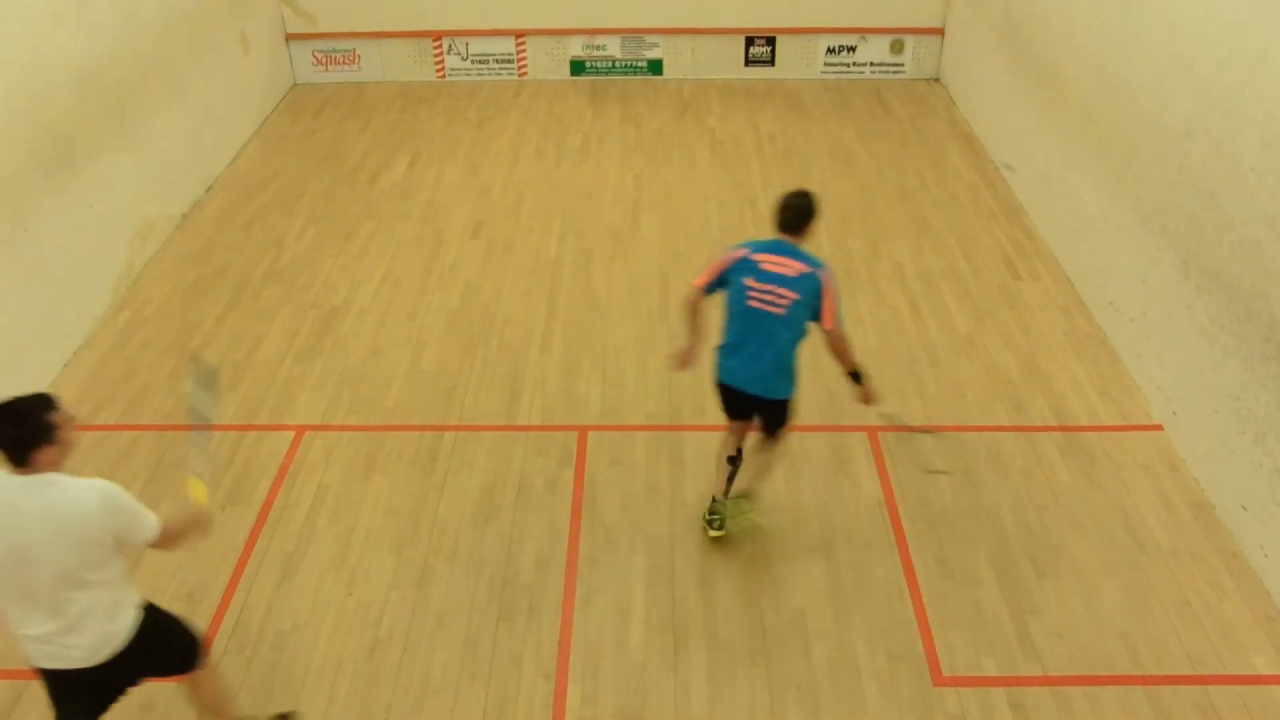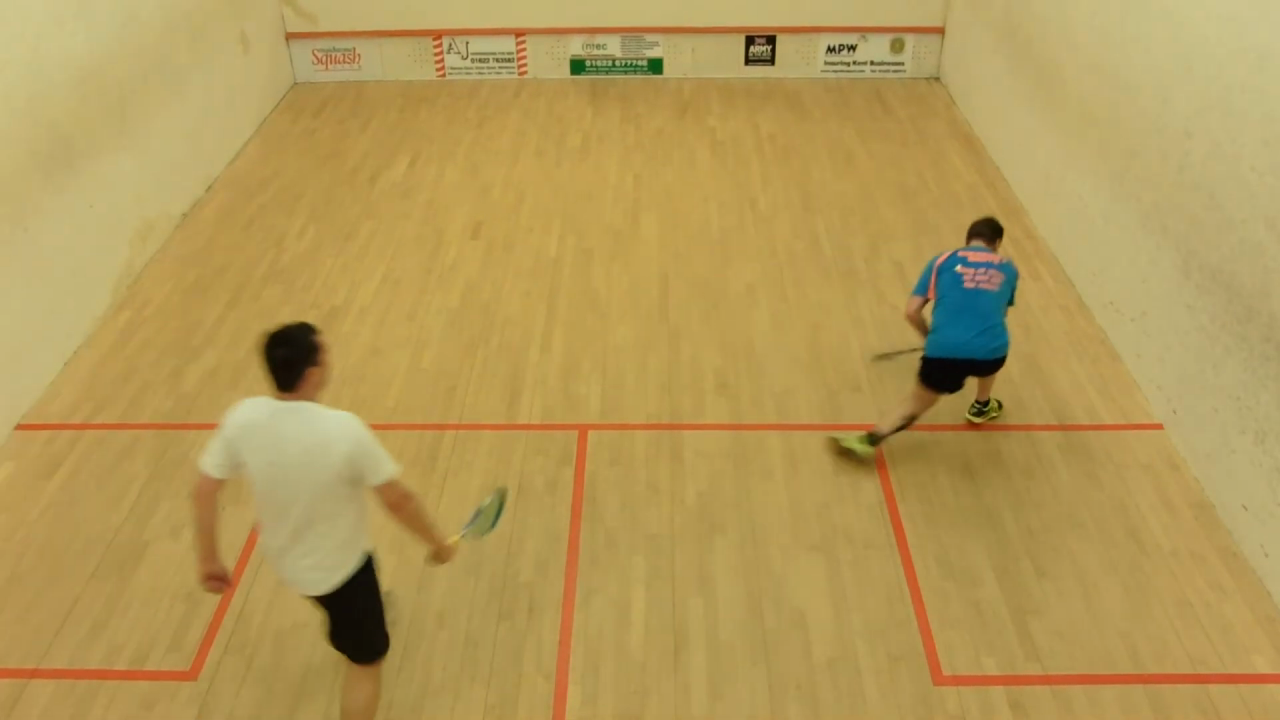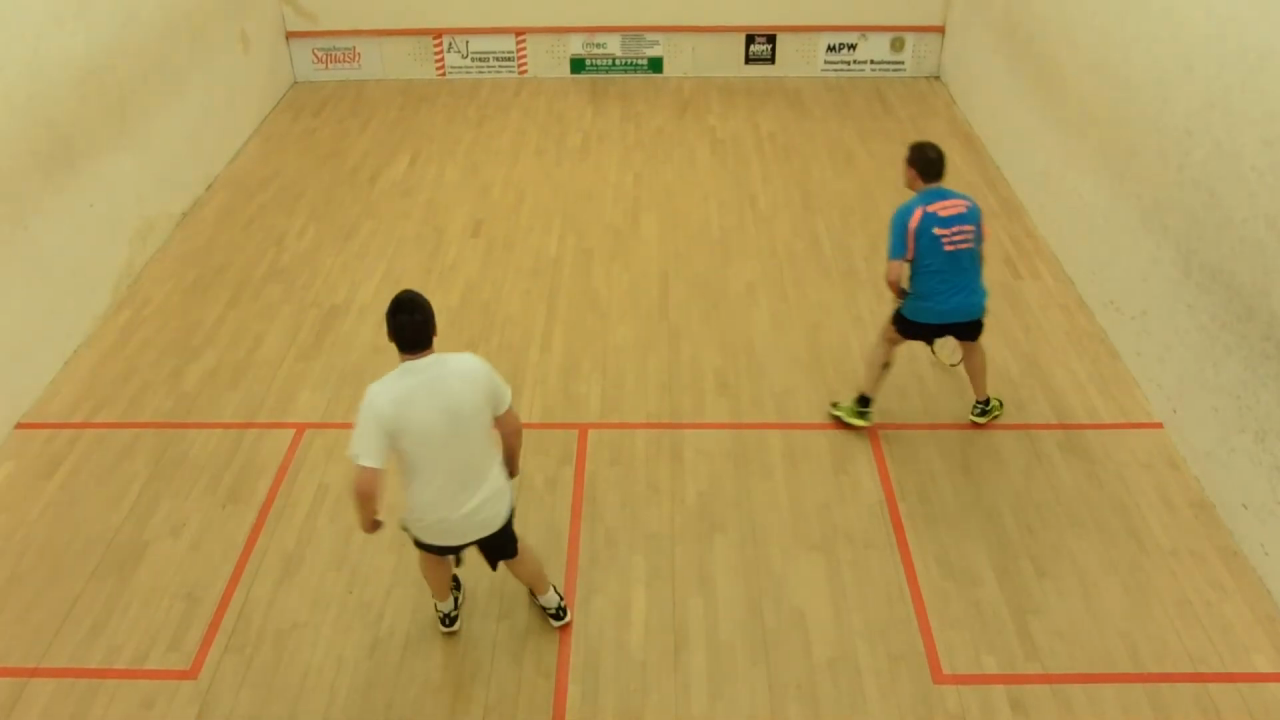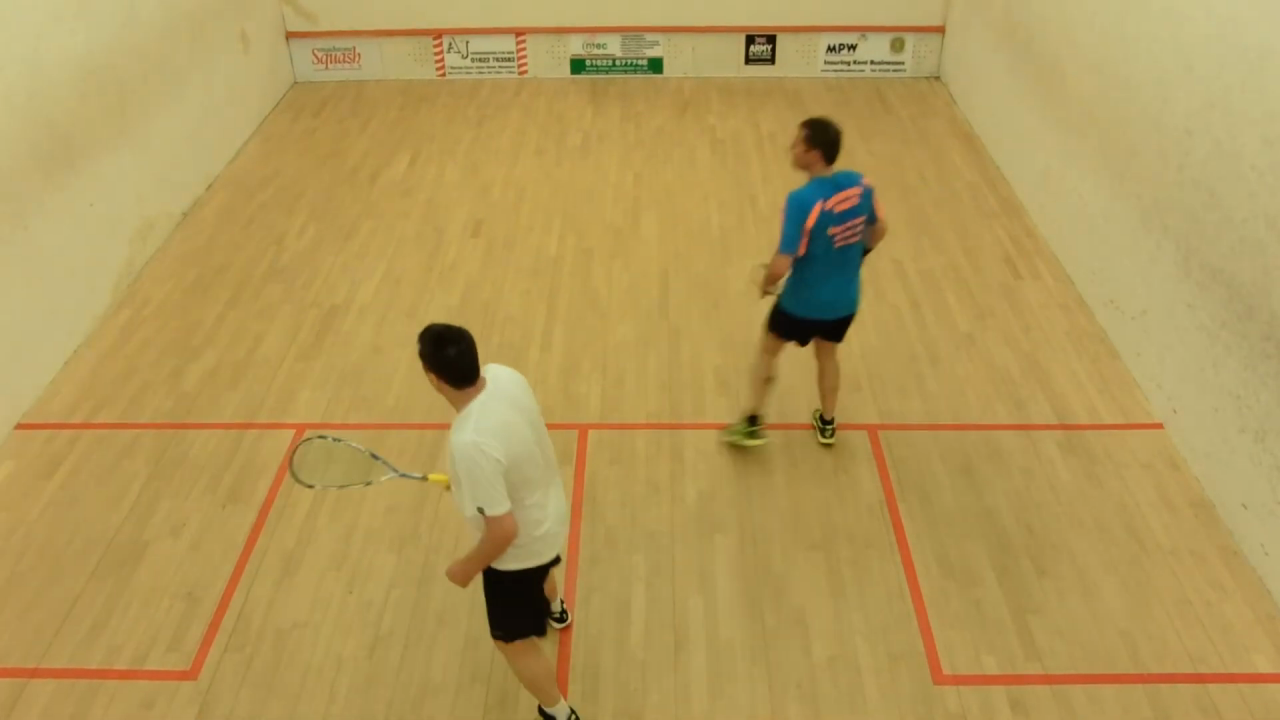
dt=0.5s
person 1, frame 1
right shoulder: (96, 498)
right elbow: (165, 537)
right wrist: (194, 522)
left hip: (47, 651)
right hip: (114, 634)
right knee: (195, 661)
person 1, frame 2
left shoulder: (242, 419)
right shoulder: (344, 432)
left elbow: (203, 492)
right elbow: (397, 500)
left wrist: (209, 559)
right wrist: (436, 541)
left hip: (285, 560)
right hip: (338, 567)
right knee: (366, 662)
person 1, frame 3
left shoulder: (381, 398)
right shoulder: (473, 368)
left elbow: (365, 486)
right elbow: (511, 426)
left wrist: (367, 517)
right wrist: (512, 460)
left hip: (432, 522)
right hip: (492, 506)
left knee: (433, 548)
right knee: (509, 550)
left ankle: (446, 609)
right ankle: (552, 603)
person 1, frame 4
left shoulder: (470, 443)
right shoulder: (502, 376)
left elbow: (504, 529)
left wrist: (468, 566)
left hip: (518, 547)
right hip: (547, 516)
left knee: (514, 639)
right knee: (537, 577)
right ankle: (552, 609)
person 2, frame 1
left shoulder: (742, 254)
right shoulder: (818, 275)
left elbow: (693, 297)
right elbow: (833, 336)
left wrist: (693, 340)
right wrist: (857, 378)
left hip: (732, 373)
right hip: (774, 383)
left knee: (735, 434)
right knee: (771, 441)
left ankle: (717, 511)
right ankle: (743, 497)
person 2, frame 2
left shoulder: (943, 261)
right shoulder: (1009, 267)
left elbow: (911, 312)
left wrist: (933, 337)
left hip: (945, 351)
right hip: (991, 352)
left knee: (918, 401)
left ankle: (870, 440)
right ankle: (982, 406)
person 2, frame 3
left shoulder: (909, 213)
right shoulder: (971, 206)
left elbow: (893, 276)
left wrist: (901, 295)
left hip: (923, 310)
right hip: (969, 305)
left knee: (886, 340)
right knee: (972, 346)
left ankle: (861, 407)
right ankle: (983, 405)
person 2, frame 4
left shoulder: (802, 200)
right shoulder: (861, 185)
left elbow: (781, 265)
right elbow: (879, 230)
left wrist: (767, 283)
left hip: (803, 302)
right hip: (844, 300)
left knee: (766, 351)
right knee: (826, 355)
left ankle: (752, 425)
right ankle: (827, 423)
